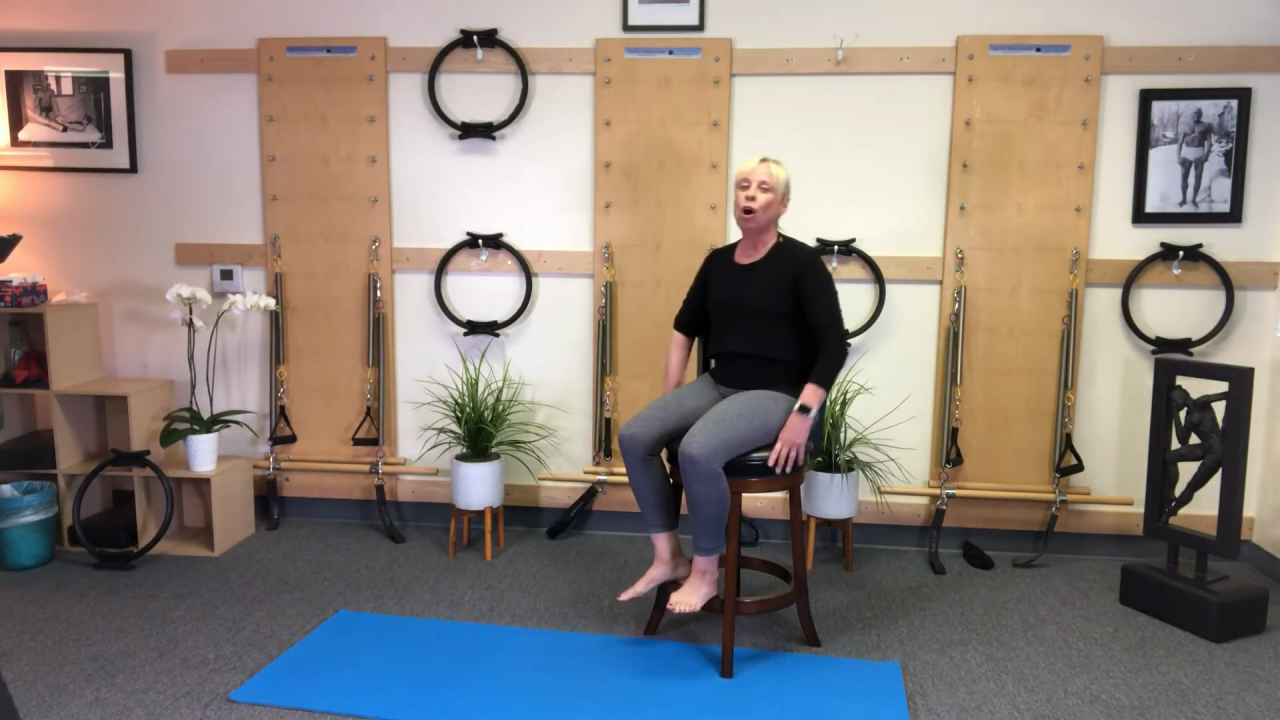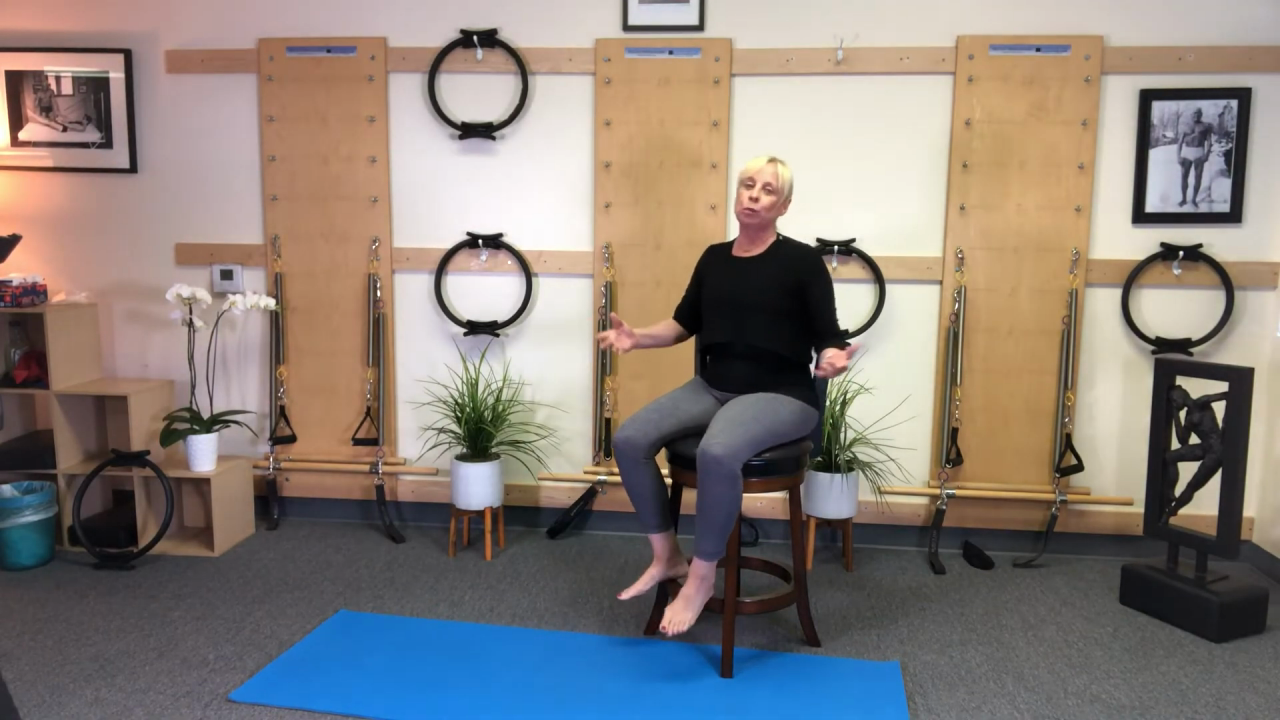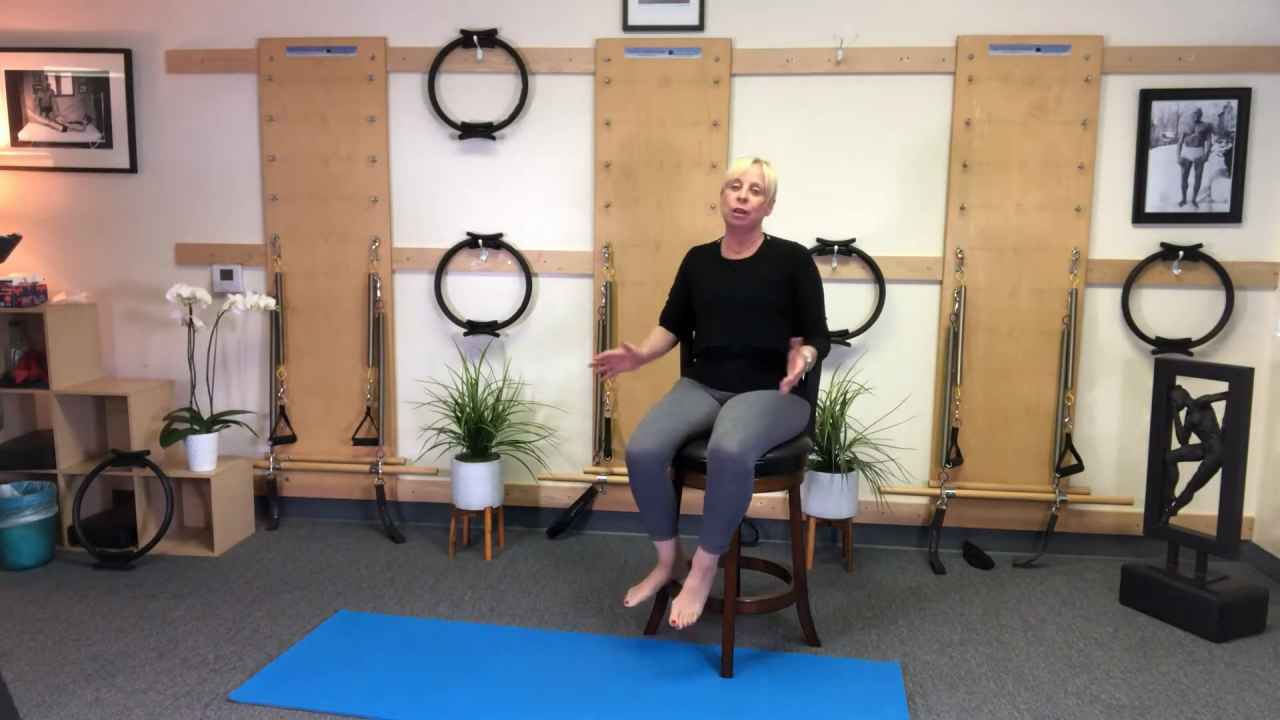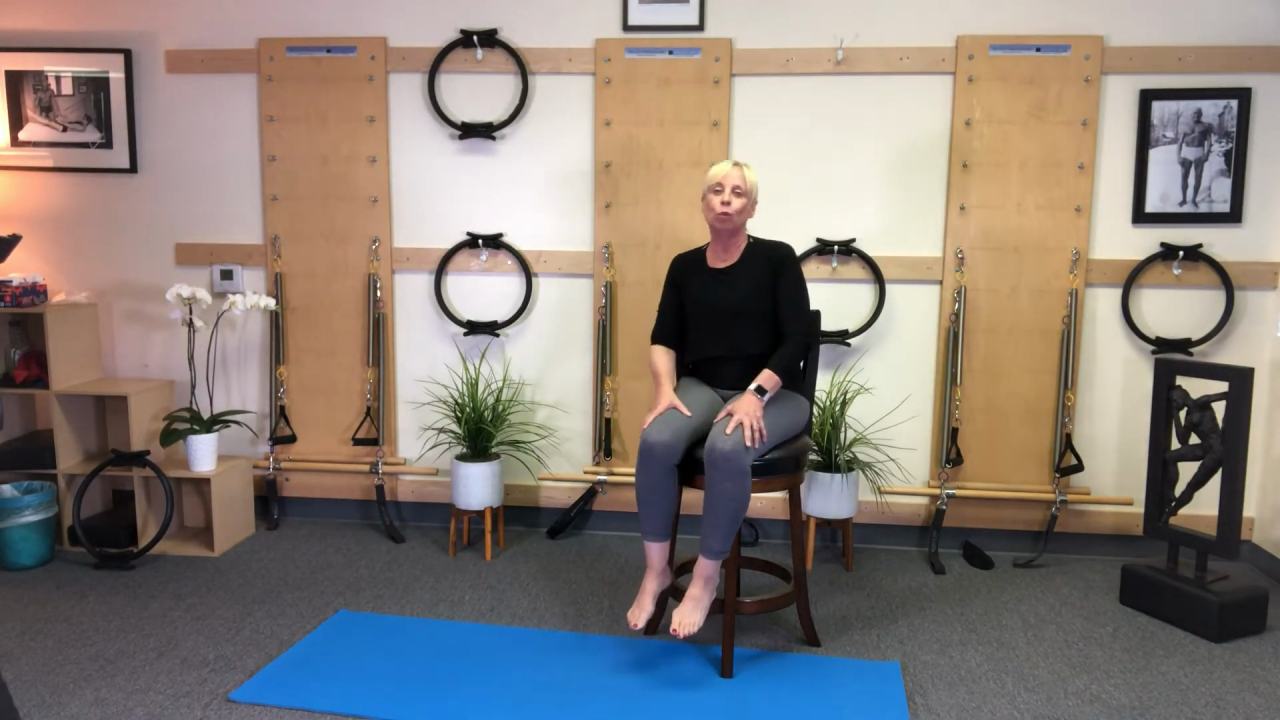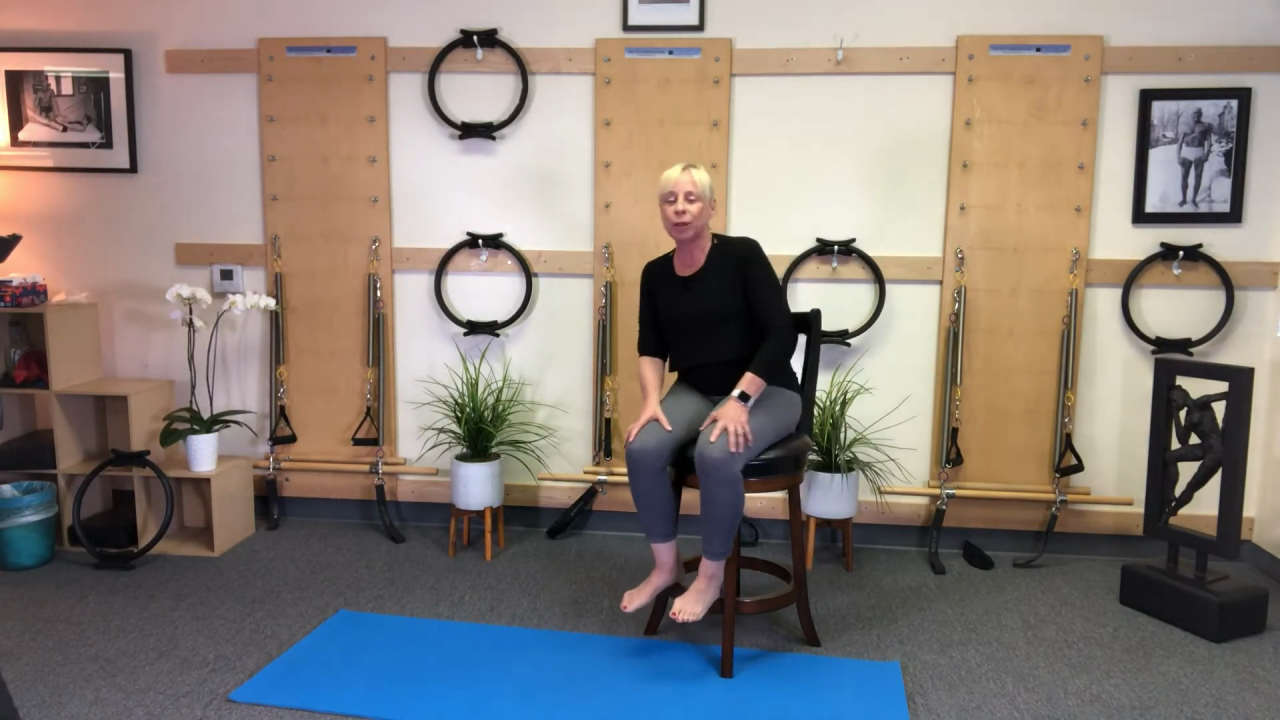
dt=0.5s
person 1, frame 1
left shoulder: (802, 262)
right shoulder: (717, 262)
left elbow: (833, 347)
right elbow: (685, 328)
left wrist: (803, 415)
right wrist: (670, 399)
left hip: (777, 395)
right hip: (719, 384)
left knee: (697, 451)
right knee: (634, 436)
left ankle: (705, 572)
right ankle: (668, 558)
person 1, frame 2
left shoulder: (802, 260)
right shoulder: (714, 257)
left elbow: (827, 336)
right elbow: (684, 322)
left wrist: (835, 359)
right wrist: (636, 337)
left hip: (779, 395)
right hip: (711, 387)
left knee: (716, 453)
right knee: (629, 439)
left ankle: (701, 577)
right ankle: (666, 557)
person 1, frame 3
left shoulder: (792, 259)
right shoulder: (699, 260)
left elbow: (818, 335)
right elbow: (674, 324)
left wrist: (803, 358)
right wrist: (639, 352)
left hip: (770, 391)
right hip: (703, 385)
left knee: (729, 452)
right knee: (642, 452)
left ankle: (703, 569)
right ankle: (668, 559)
person 1, frame 4
left shoulder: (777, 258)
right shoulder: (684, 266)
left elbow: (797, 340)
right elbow: (664, 338)
left wrist: (755, 394)
right wrist: (665, 390)
left hip: (772, 392)
right hip: (701, 385)
left knee: (726, 450)
right knee: (656, 441)
left ankle: (705, 577)
right ankle: (656, 570)
person 1, frame 5
left shoulder: (743, 255)
right shoulder: (655, 274)
left elbow: (781, 335)
right elbow: (652, 349)
left wrist: (739, 400)
right wrist: (652, 401)
left hip: (765, 390)
right hip: (696, 390)
left knee: (716, 454)
right knee: (642, 448)
left ankle: (712, 576)
right ankle: (666, 566)
